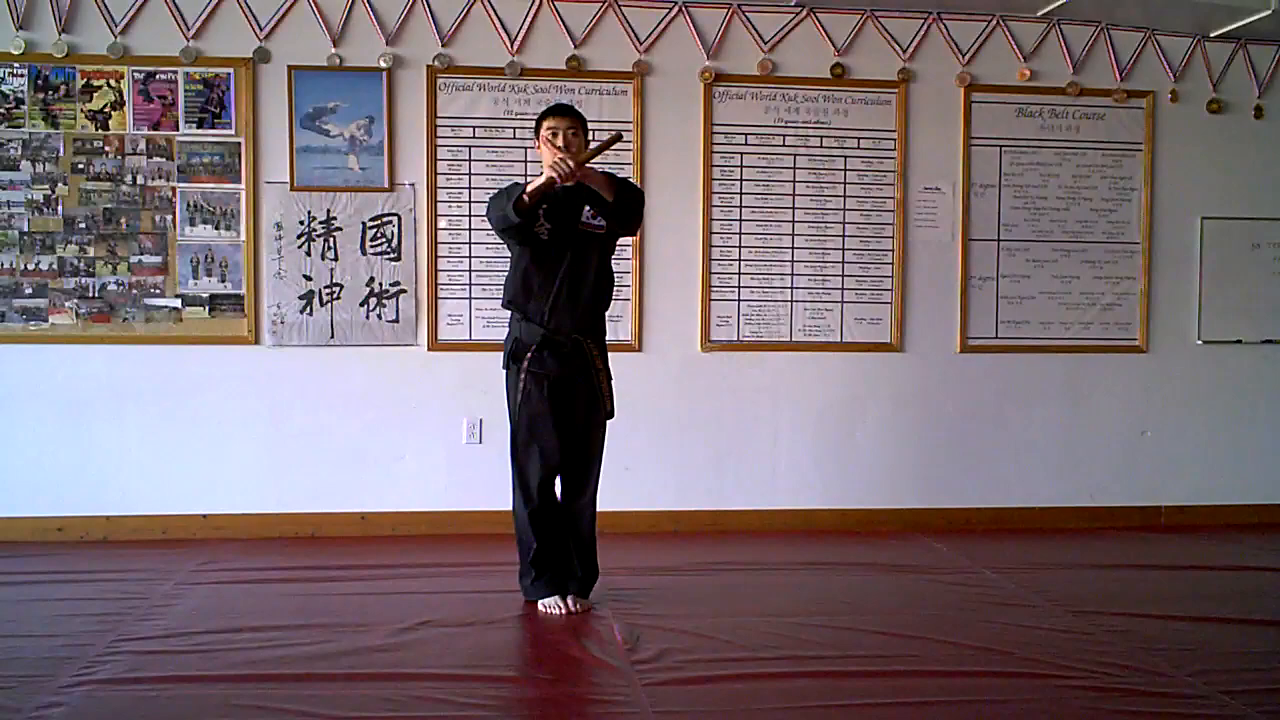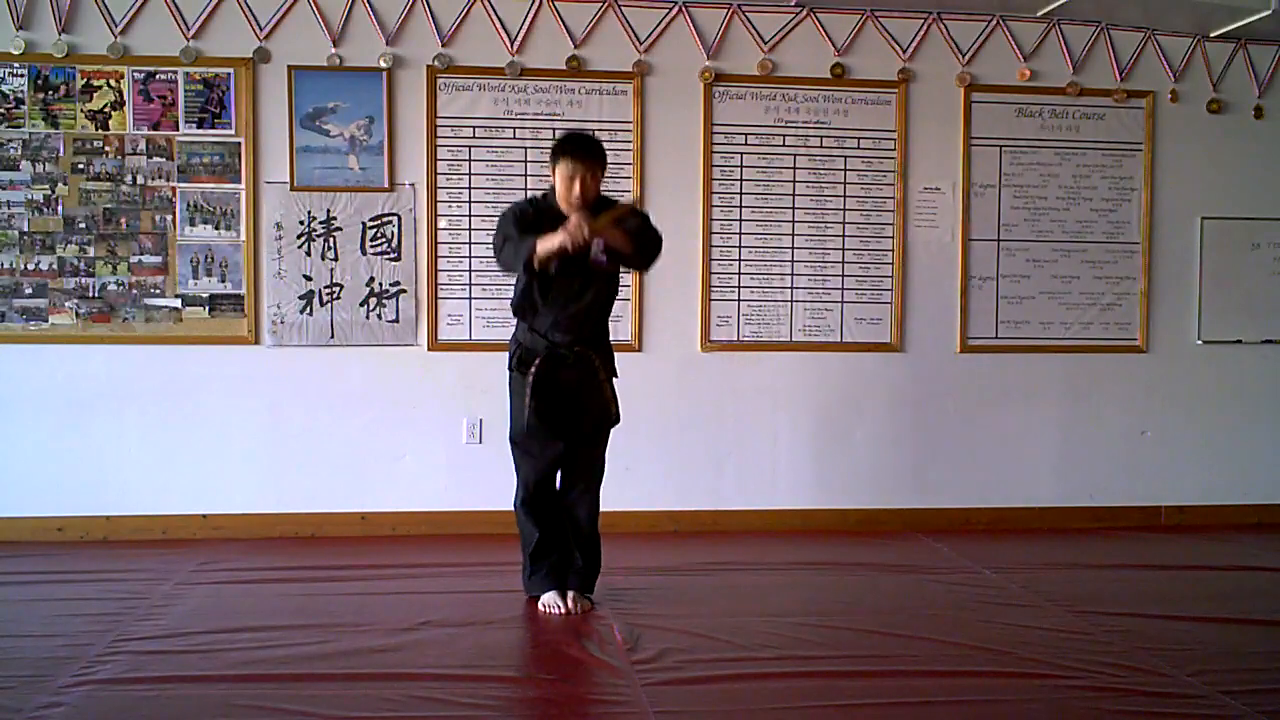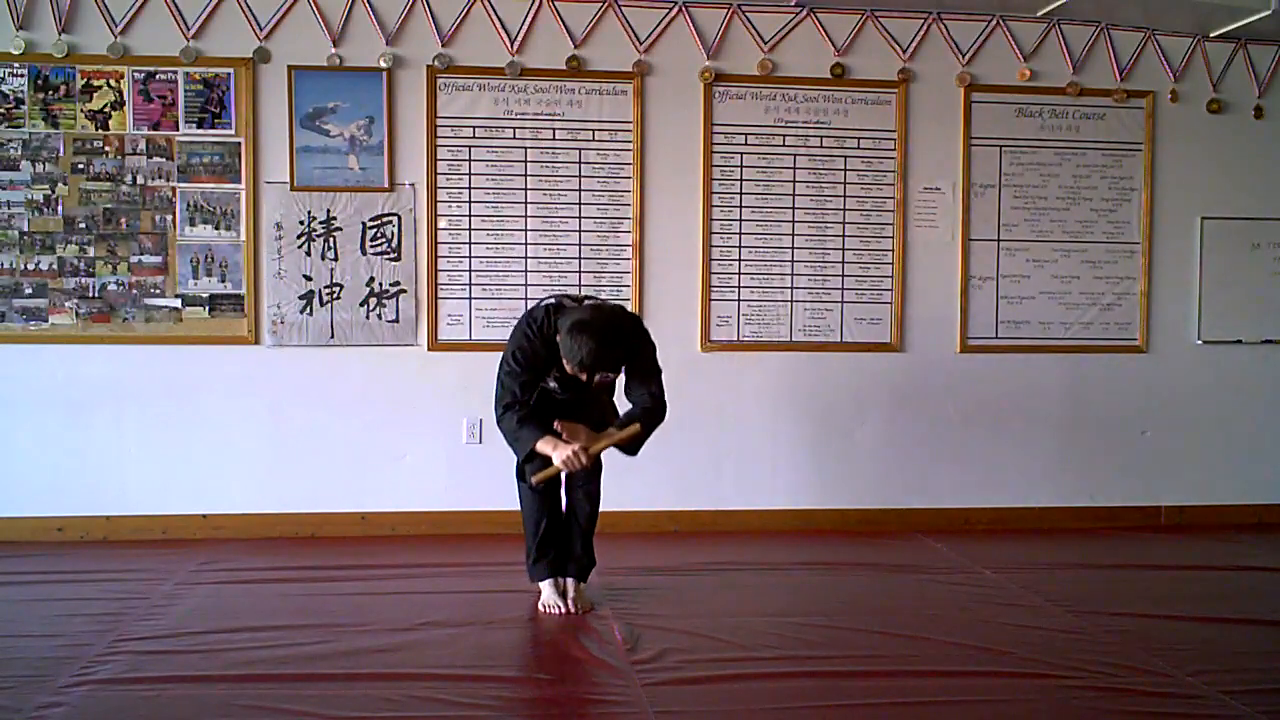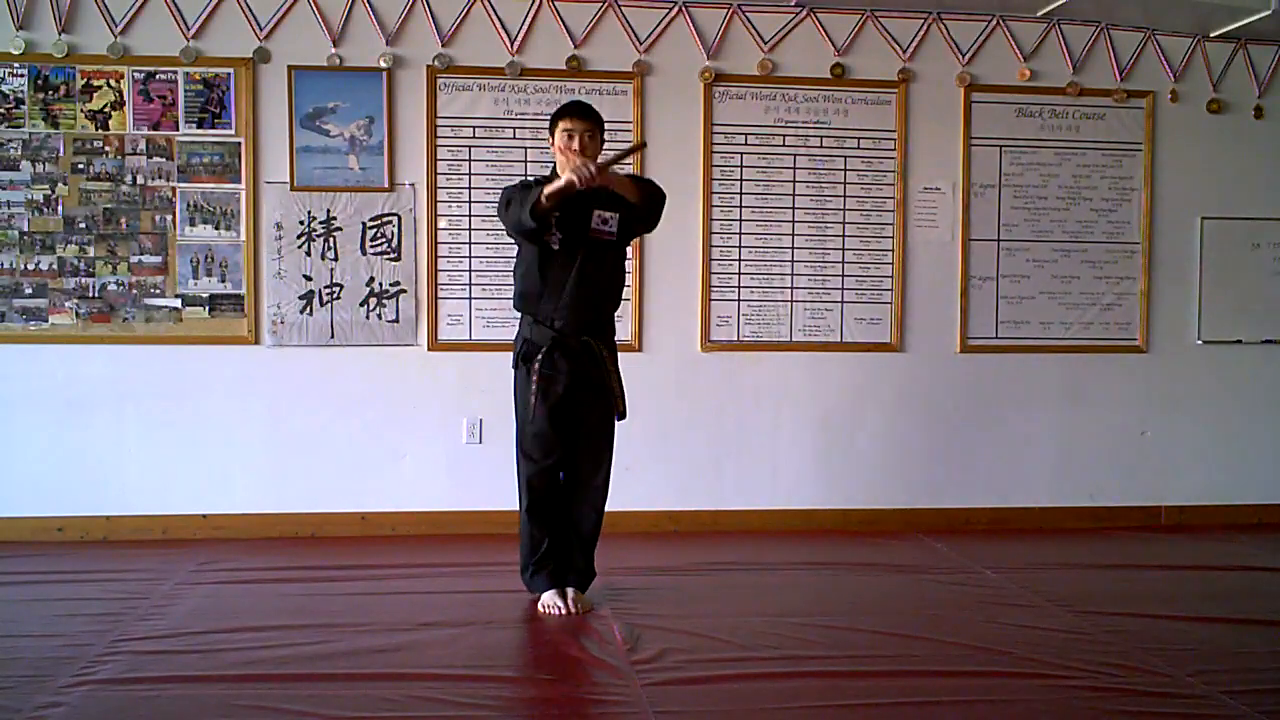
dt=0.7s
person 1, frame 1
left shoulder: (602, 199)
right shoulder: (521, 197)
left elbow: (632, 209)
right elbow: (502, 215)
left wrist: (588, 176)
right wrist: (541, 183)
left hip: (586, 355)
right hip: (532, 353)
left knee: (582, 475)
right knee: (535, 472)
left ankle: (576, 583)
right ankle: (544, 584)
person 1, frame 2
left shoulder: (615, 217)
right shoulder: (525, 215)
left elbow: (648, 248)
right elbow: (509, 252)
left wrist: (604, 232)
right wrist: (557, 239)
left hip: (590, 361)
right hip: (536, 358)
left knee: (584, 475)
right knee: (536, 471)
left ankle: (578, 582)
right ankle: (546, 582)
person 1, frame 3
left shoulder: (630, 336)
right shoulder: (532, 332)
left elbow: (651, 404)
right elbow: (509, 409)
left wrist: (594, 439)
right wrist: (554, 447)
right hip: (541, 397)
left knee: (585, 476)
right knee: (536, 472)
left ankle: (574, 577)
right ankle: (547, 578)
person 1, frame 4
left shoulder: (618, 194)
right shoulder: (529, 192)
left elbow: (652, 204)
right elbow: (517, 213)
left wrist: (606, 178)
right wrist: (561, 183)
left hip: (596, 355)
right hip: (540, 353)
left knee: (589, 476)
right knee: (540, 474)
left ankle: (575, 579)
right ankle: (546, 581)
